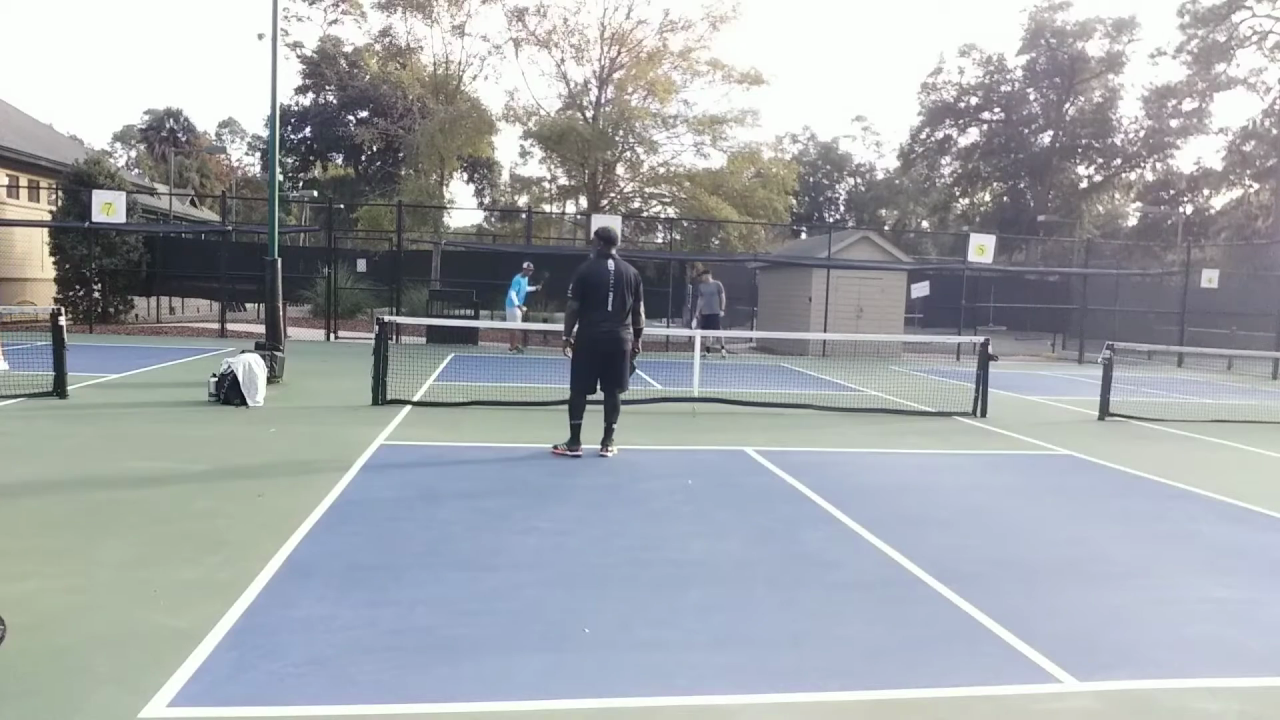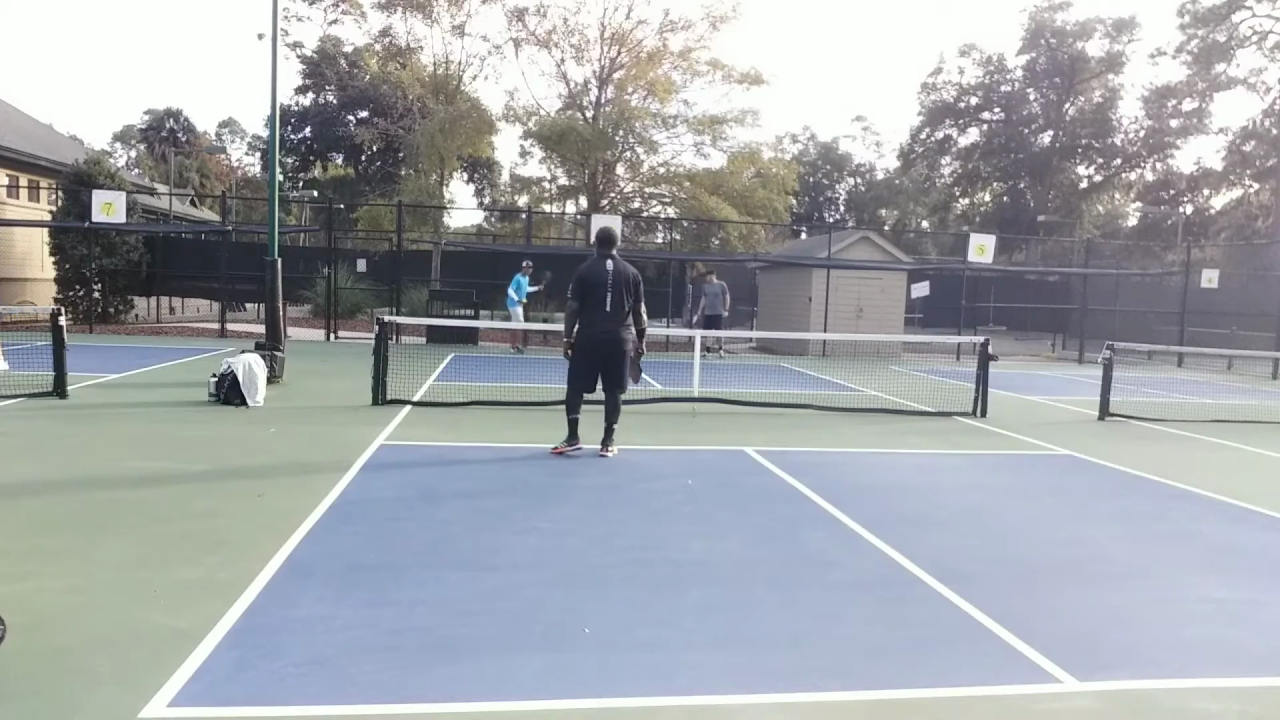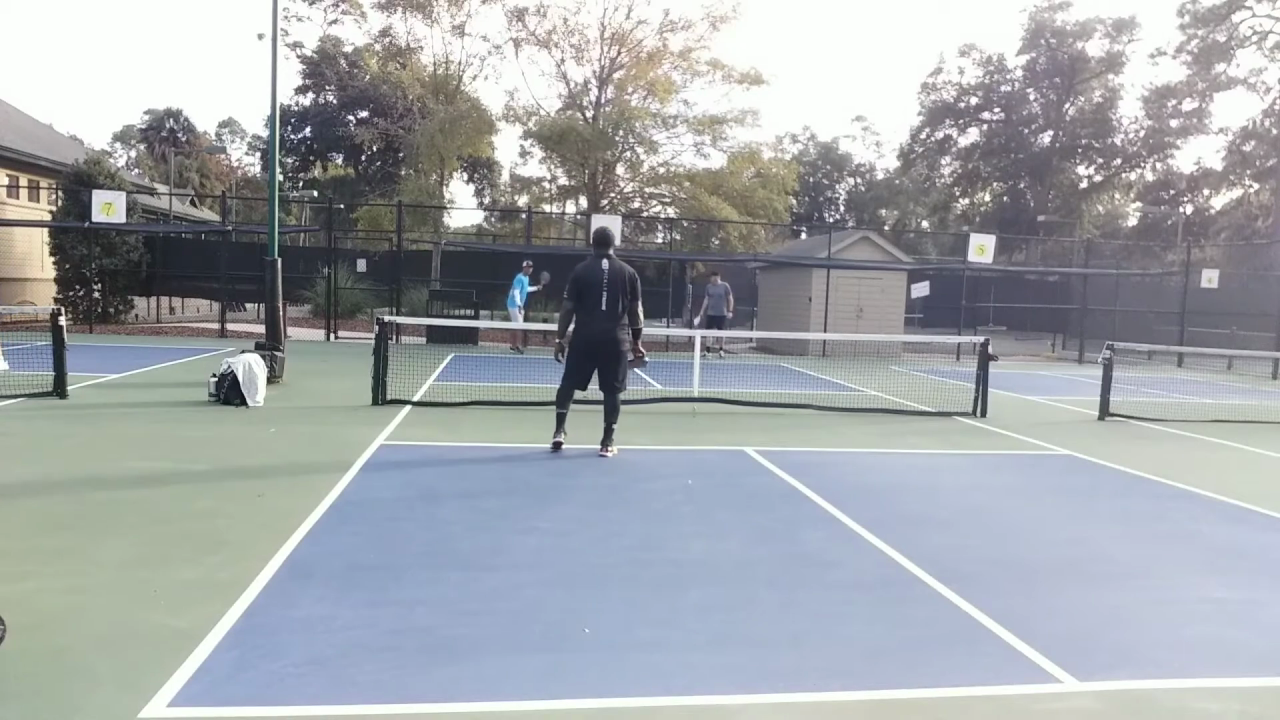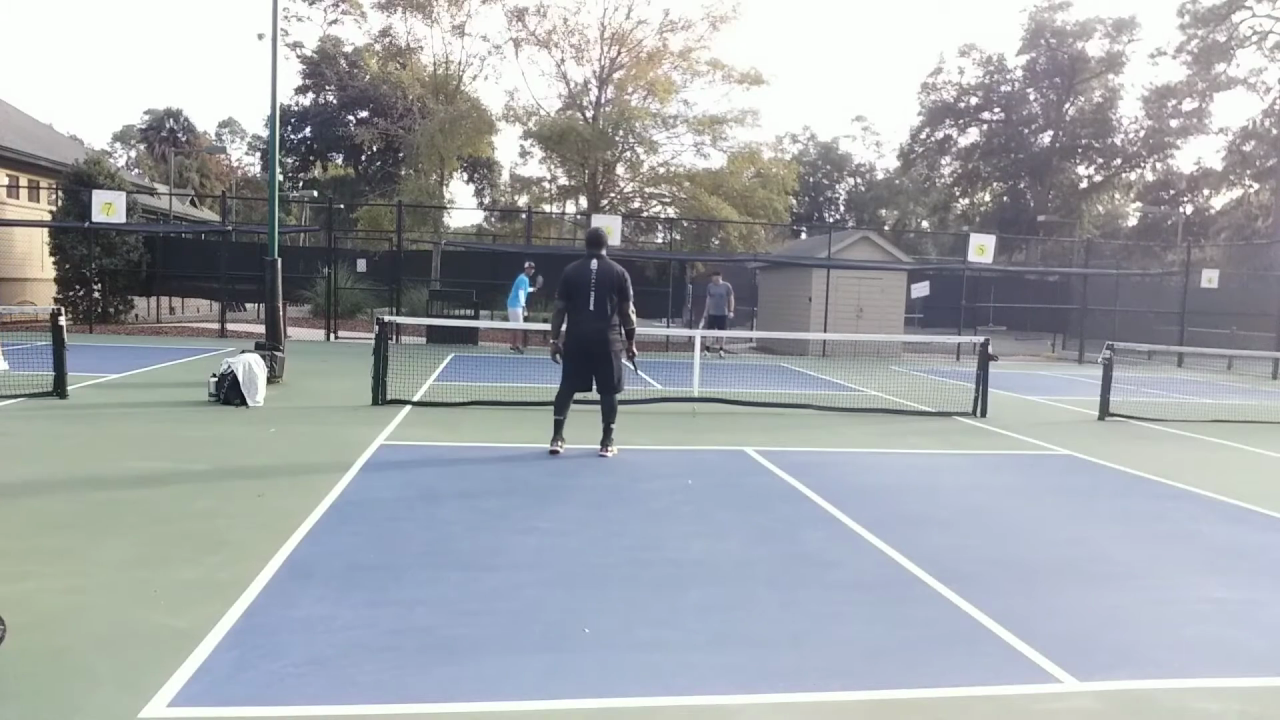
dt=0.2s
person 1, frame 1
left shoulder: (586, 270)
right shoulder: (631, 273)
left elbow: (573, 308)
right elbow: (638, 311)
left wrist: (567, 336)
right wrist: (636, 339)
left hip: (589, 339)
right hip: (619, 340)
left knee: (579, 390)
right knee: (612, 391)
left ankle: (574, 442)
right ankle: (607, 443)
person 1, frame 2
left shoulder: (584, 270)
right shoulder: (631, 273)
left elbow: (572, 308)
right elbow: (639, 311)
left wrist: (568, 337)
right wrist: (640, 339)
left hip: (588, 339)
right hip: (619, 340)
left knee: (575, 387)
right knee: (613, 391)
left ankle: (573, 437)
right ankle: (607, 443)
person 1, frame 3
left shoulder: (580, 271)
right shoulder: (629, 273)
left elbow: (567, 308)
right elbow: (636, 311)
left wrist: (560, 339)
right wrist: (636, 341)
left hip: (584, 338)
right hip: (616, 340)
left knee: (568, 384)
right knee: (612, 391)
left ankle: (559, 431)
right ankle: (607, 443)
person 1, frame 4
left shoulder: (571, 271)
right shoulder: (619, 272)
left elbow: (559, 309)
right elbow: (627, 311)
left wrist: (555, 339)
right wrist: (630, 342)
left hip: (576, 339)
right hip: (607, 340)
left knee: (566, 388)
right knee: (608, 391)
left ankle: (557, 439)
right ankle: (607, 443)
